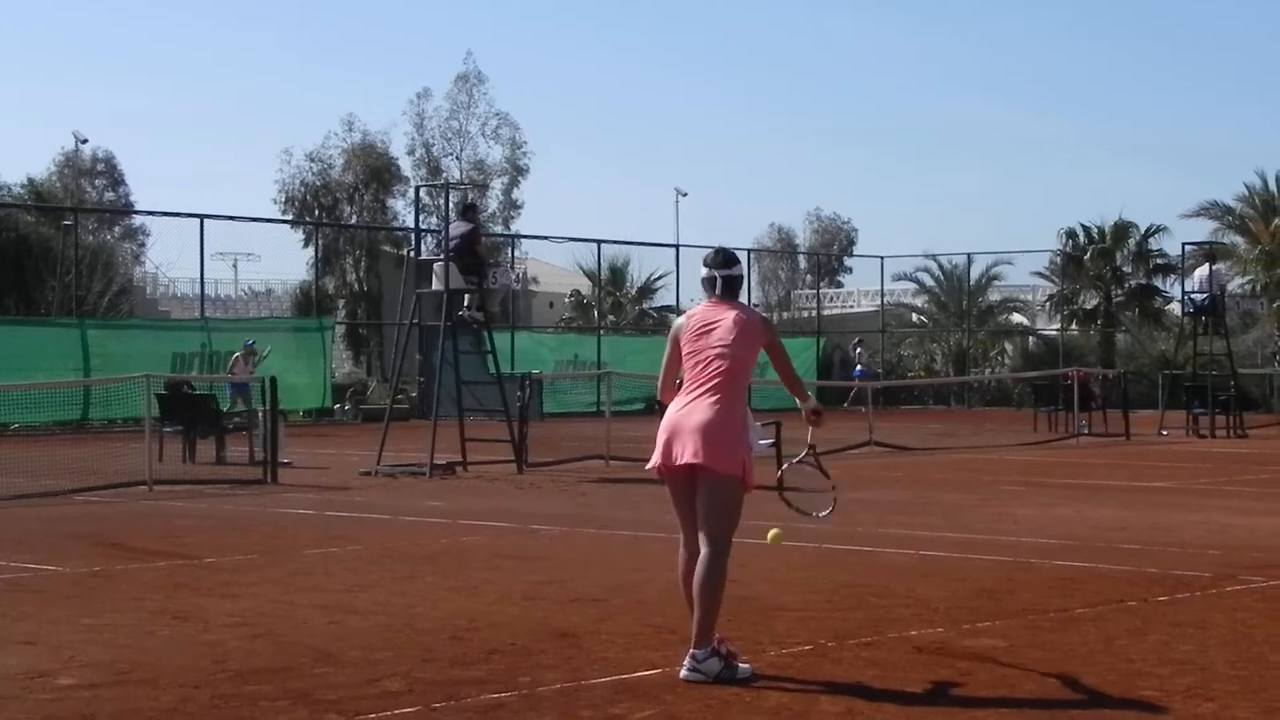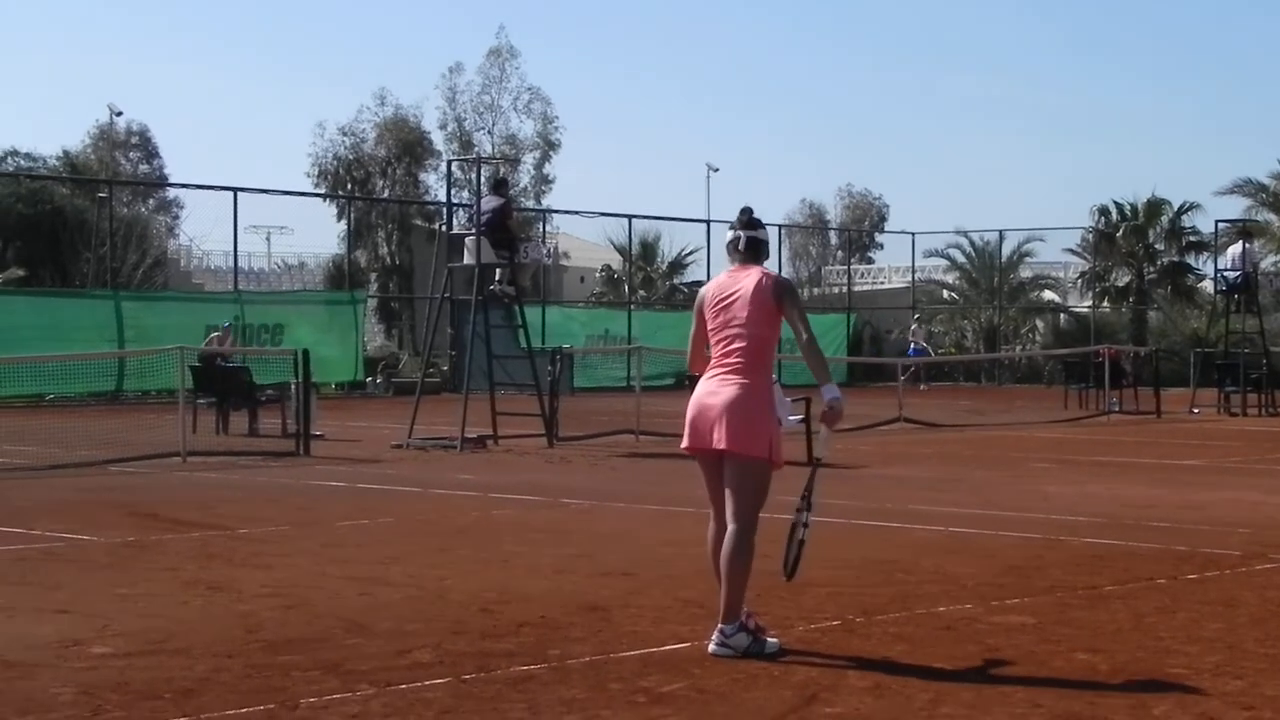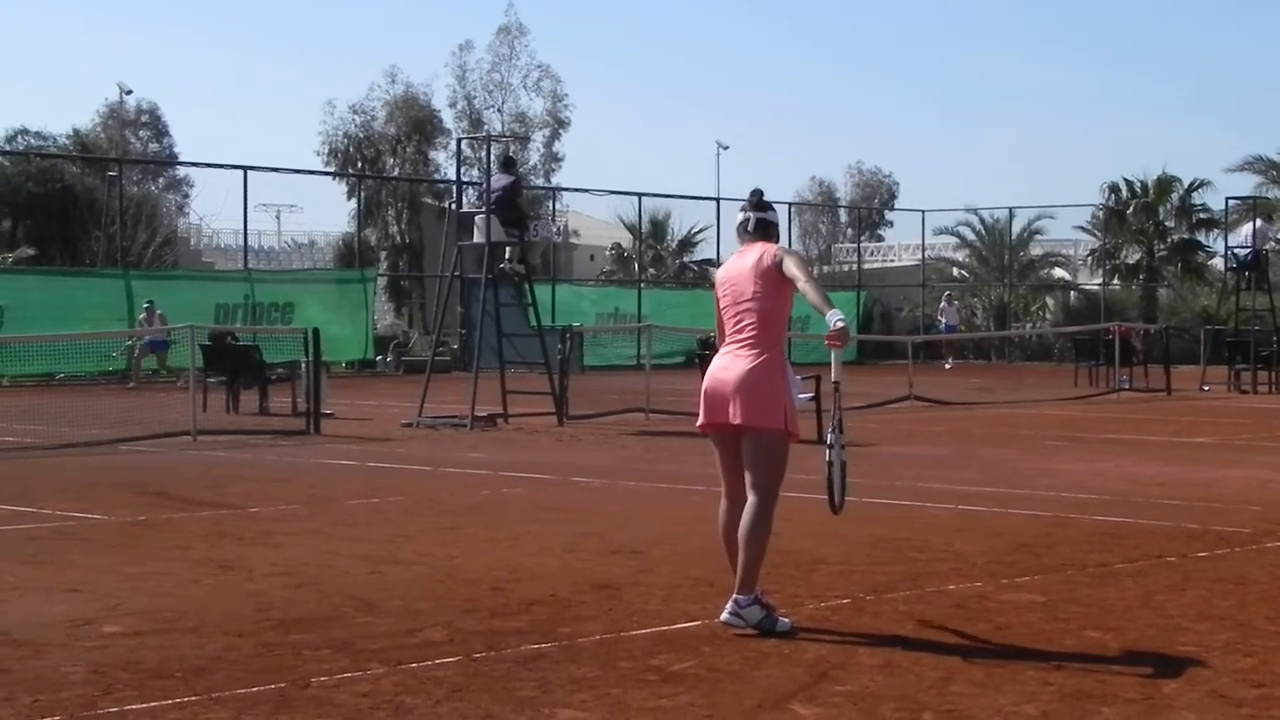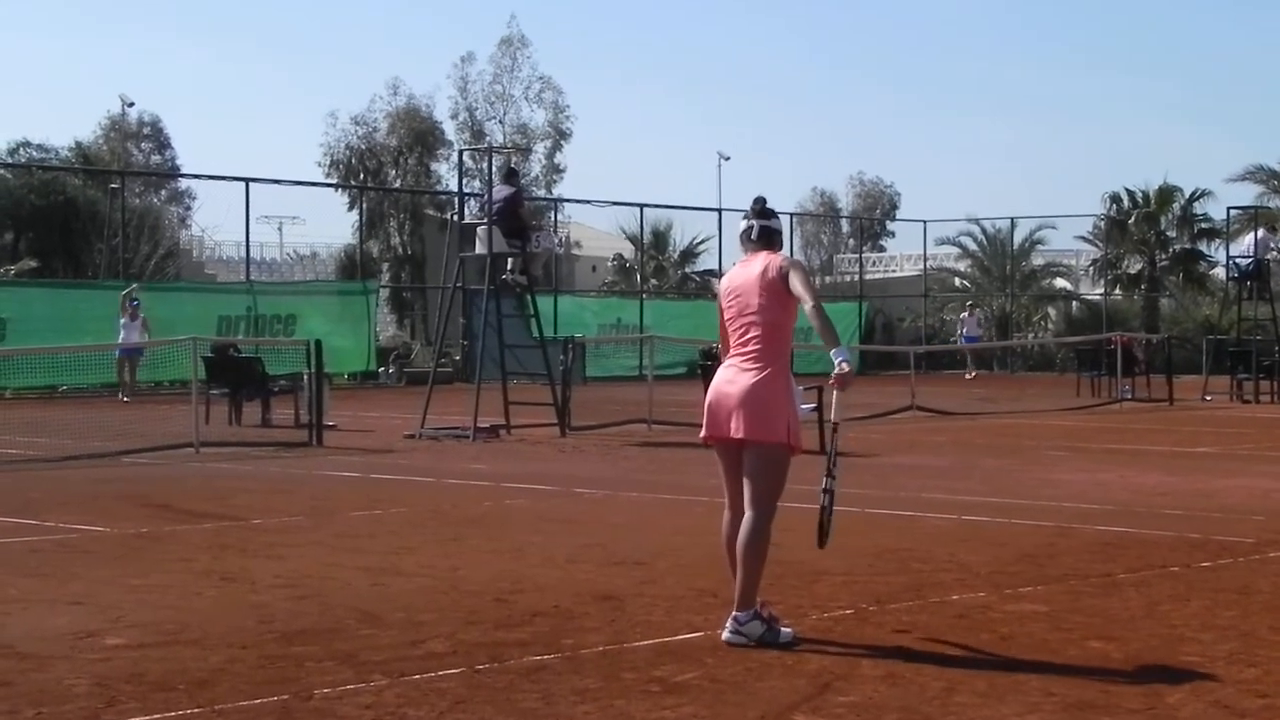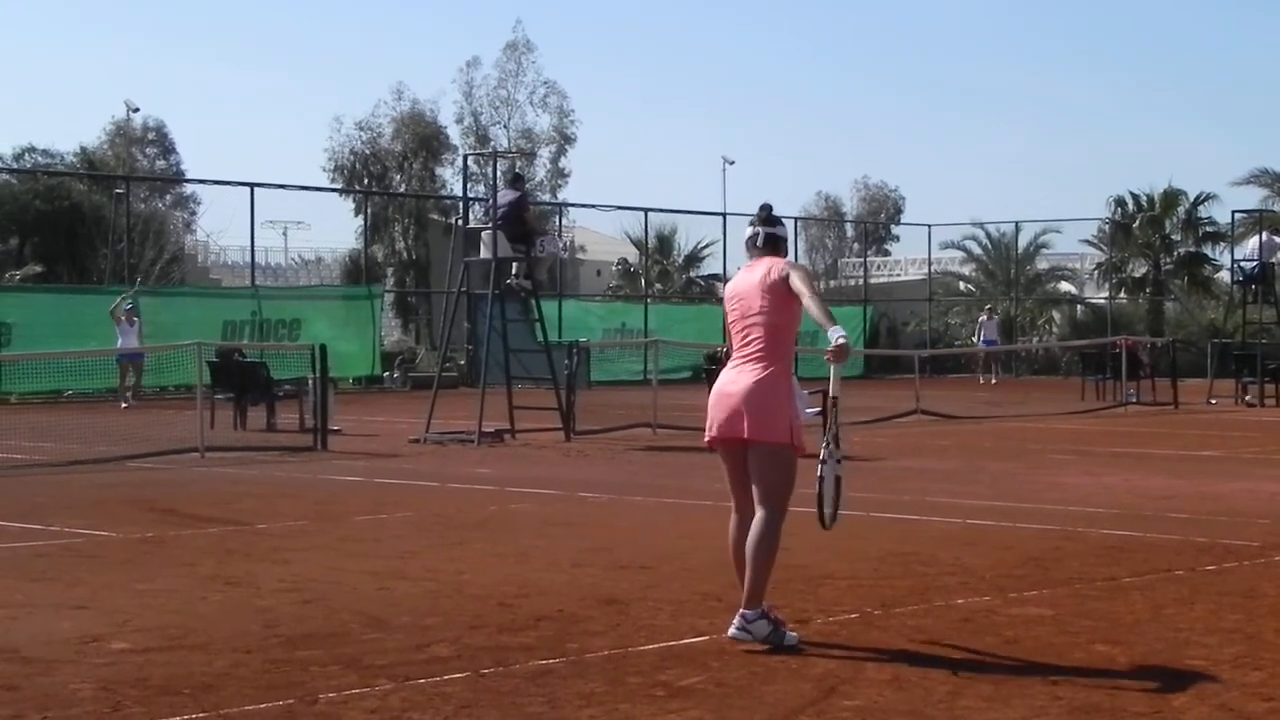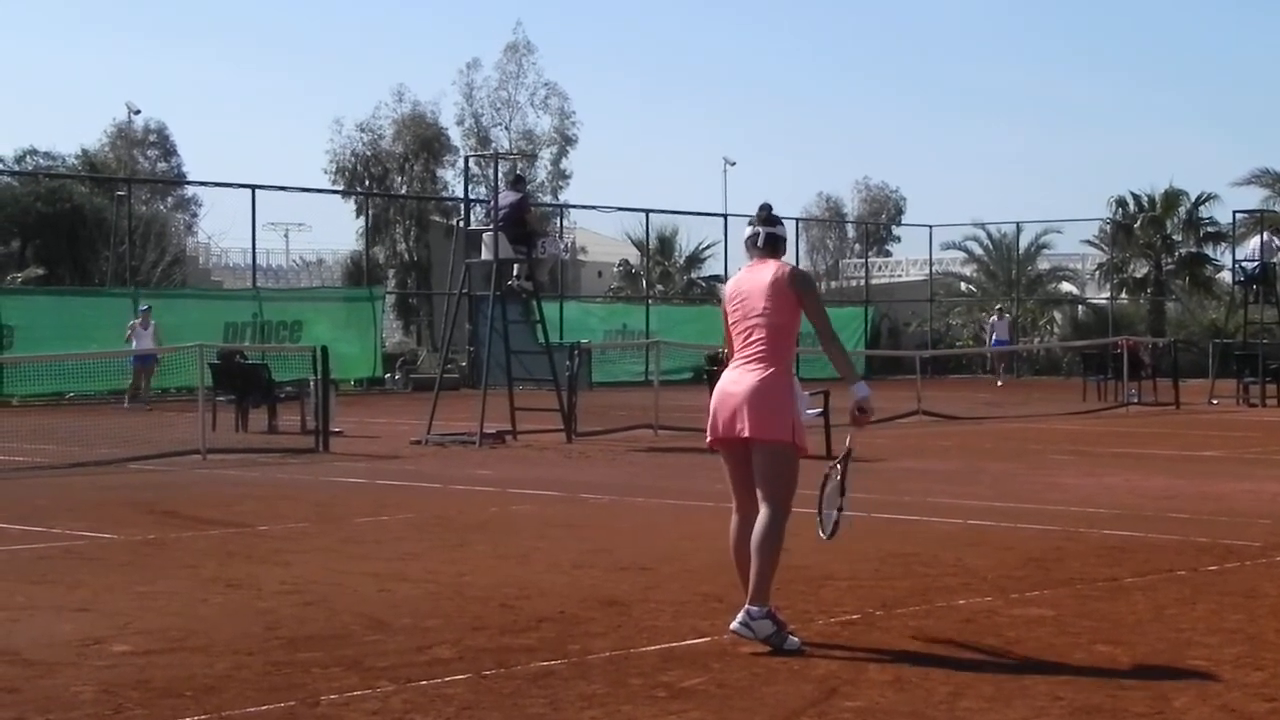
dt=0.7s
person 1, frame 1
left shoulder: (683, 322)
right shoulder: (756, 322)
right elbow: (788, 375)
right wrist: (810, 404)
left hip: (675, 427)
right hip: (719, 430)
left knee: (692, 541)
right knee: (715, 544)
left ankle: (705, 643)
right ankle: (701, 655)
person 1, frame 2
left shoulder: (707, 291)
right shoulder: (776, 285)
right elbow: (806, 338)
right wrist: (829, 392)
left hip: (704, 403)
right hip: (746, 406)
left knee: (722, 518)
right knee: (742, 521)
left ankle: (734, 616)
right ankle: (728, 631)
person 1, frame 3
left shoulder: (723, 271)
right shoulder: (778, 255)
right elbow: (804, 281)
right wrist: (835, 317)
left hip: (719, 378)
right hip: (759, 380)
left knee: (734, 493)
right knee: (761, 495)
left ankle: (745, 594)
right ankle: (743, 601)
person 1, frame 4
left shoulder: (727, 280)
right shoulder: (785, 266)
right elbow: (811, 305)
right wrist: (840, 356)
left hip: (723, 390)
right hip: (764, 393)
left knee: (737, 506)
right knee: (759, 509)
left ankle: (747, 607)
right ankle: (743, 618)
person 1, frame 5
left shoulder: (732, 285)
right shoulder: (787, 270)
right elbow: (808, 296)
right wrist: (835, 332)
left hip: (726, 392)
right hip: (765, 394)
left knee: (744, 507)
right knee: (770, 508)
left ankle: (752, 608)
right ankle: (750, 614)
person 1, frame 6
left shoulder: (731, 285)
right shoulder: (793, 276)
right elbow: (824, 333)
right wrist: (857, 386)
left hip: (727, 392)
right hip: (768, 394)
left knee: (745, 508)
right knee: (774, 508)
left ankle: (755, 609)
right ankle: (755, 611)
